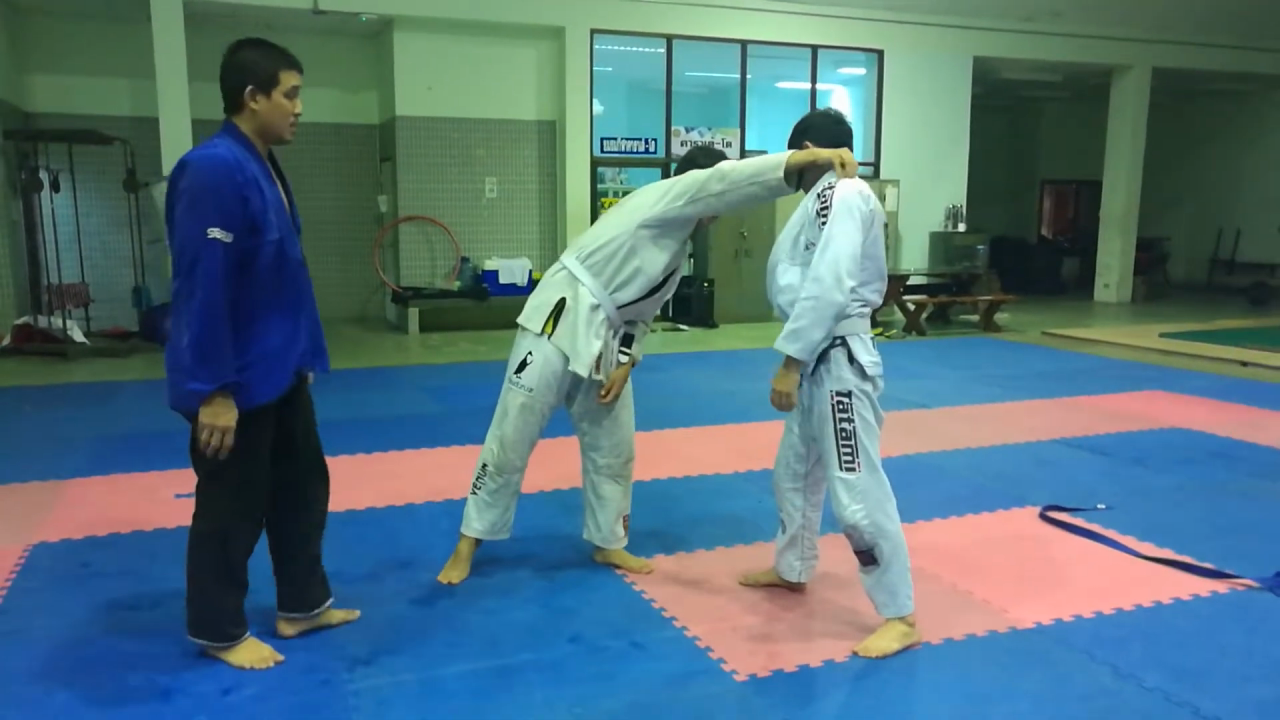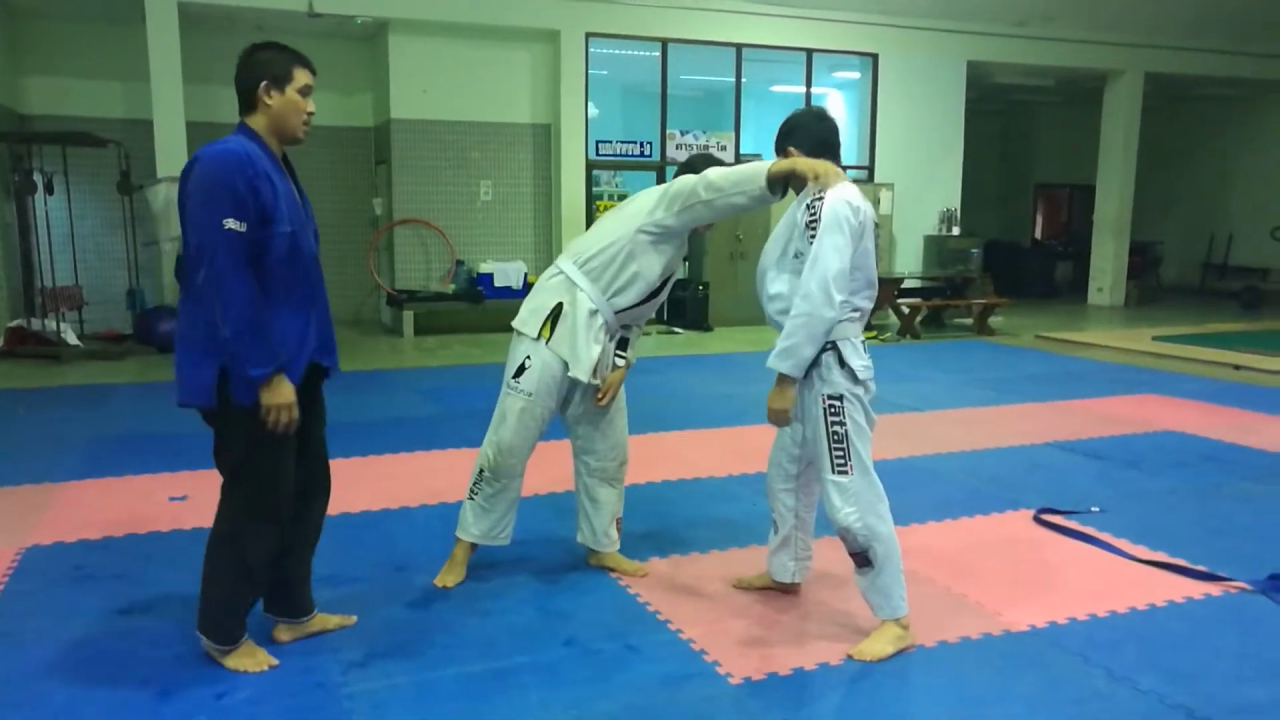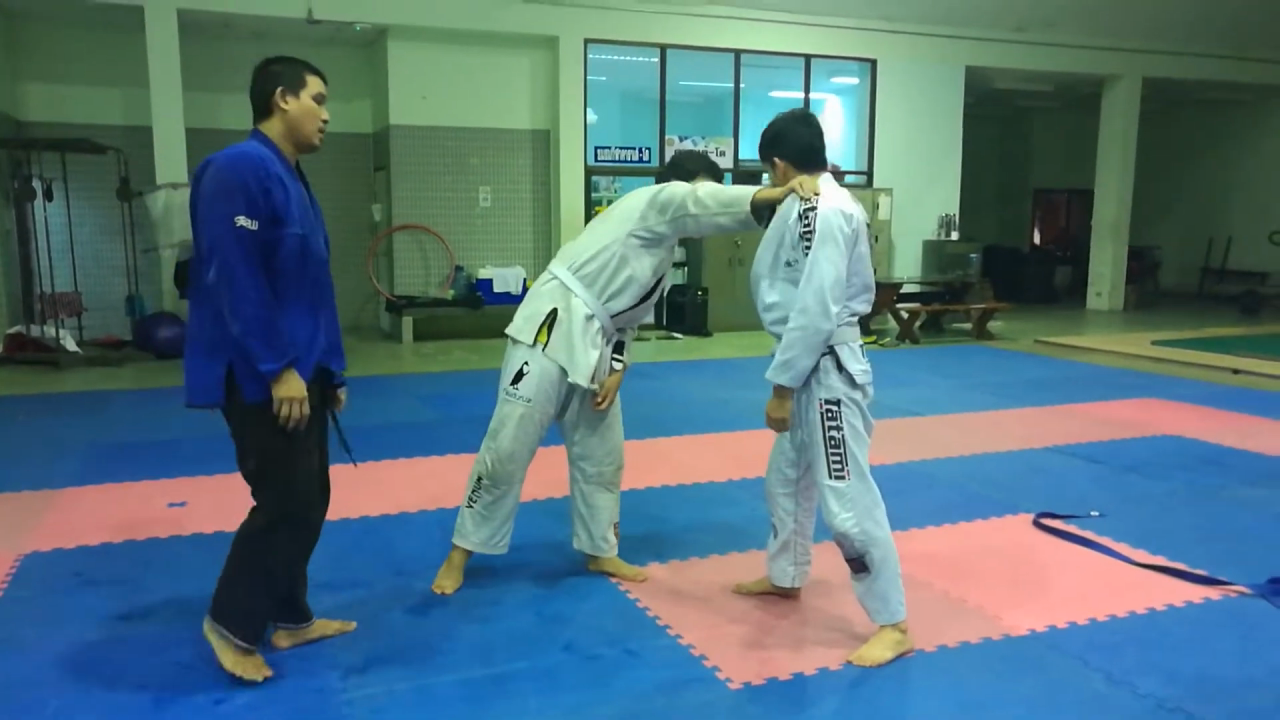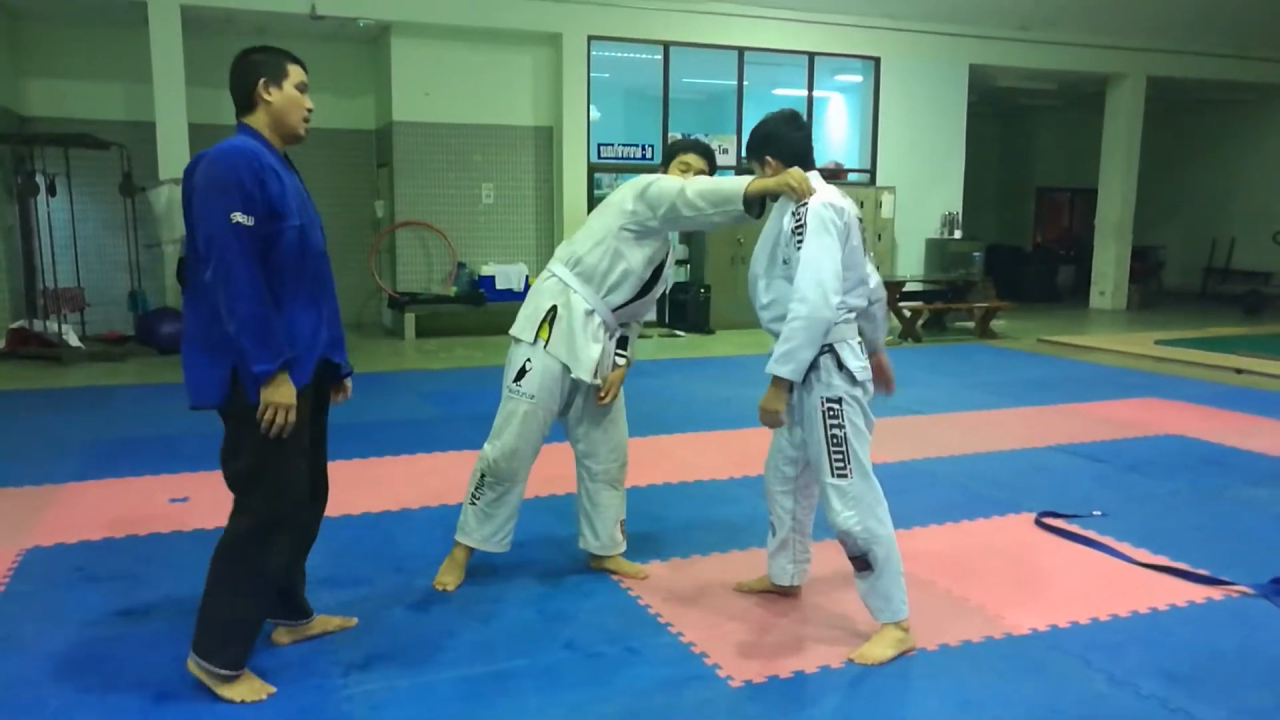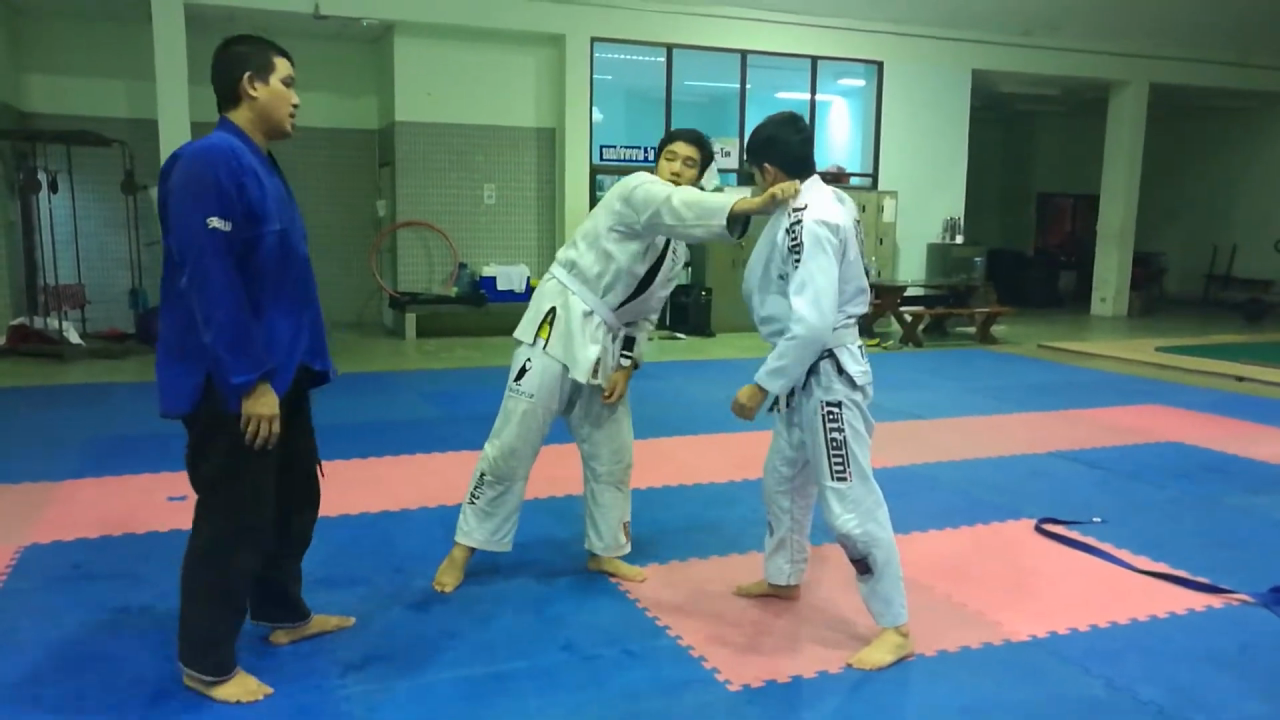
dt=0.3s
person 1, frame 1
left shoulder: (262, 166)
right shoulder: (214, 172)
right elbow: (202, 288)
left wrist: (295, 357)
right wrist: (213, 390)
left hip: (279, 366)
right hip: (236, 378)
left knee: (305, 482)
right knee: (234, 503)
left ankle: (301, 603)
right ankle: (218, 631)
person 1, frame 2
left shoulder: (277, 168)
right shoulder: (226, 166)
right elbow: (225, 283)
right wrist: (266, 373)
left hip: (292, 365)
right hip: (249, 375)
left knee: (306, 491)
right knee: (256, 501)
left ankle: (290, 611)
right ankle: (222, 631)
person 1, frame 3
left shoulder: (290, 178)
right shoulder: (240, 169)
right elbow: (236, 280)
left wrist: (324, 370)
right wrist: (278, 367)
left hip: (298, 368)
right hip: (260, 375)
left knee: (307, 499)
right knee: (288, 502)
left ankle: (288, 617)
right ankle: (233, 623)
person 1, frame 4
left shoulder: (274, 167)
right shoulder: (232, 164)
right elbow: (233, 278)
left wrist: (328, 362)
right wrist: (270, 371)
left hip: (298, 368)
right hip: (258, 376)
left knee: (303, 499)
right knee: (266, 510)
left ankle: (288, 614)
right ankle: (217, 655)
person 1, frame 5
left shoulder: (259, 166)
right shoulder: (209, 163)
right elbow: (210, 284)
right wrist: (249, 381)
left hip: (277, 372)
right hip: (233, 384)
left knee: (293, 500)
right knee: (234, 519)
left ankle: (284, 614)
right ankle: (206, 662)
person 2, frame 1
left shoulder: (843, 195)
right shoulder: (833, 197)
left elbow: (827, 289)
left wrist: (787, 362)
left hip: (840, 360)
right hip: (818, 358)
left knee: (857, 489)
right knee: (796, 470)
left ankle: (900, 616)
right ankle: (793, 568)
person 2, frame 2
left shoulder: (832, 204)
right shoulder: (825, 199)
left elbow: (817, 301)
left wrist: (783, 378)
left hip: (830, 365)
right hip: (813, 362)
left knee: (850, 493)
right knee: (789, 473)
left ankle: (895, 619)
right ankle: (786, 571)
person 2, frame 3
left shoulder: (824, 212)
right shoulder: (814, 205)
left elbow: (815, 313)
left wrist: (781, 387)
left hip: (828, 369)
right hip: (809, 367)
left knee: (846, 499)
right knee: (787, 478)
left ankle: (893, 624)
right ankle: (785, 576)
person 2, frame 4
left shoulder: (812, 208)
right shoulder: (821, 199)
left elbow: (814, 304)
right elbow: (869, 284)
left wrist: (777, 380)
right wrist: (876, 348)
left hip: (827, 367)
right hip: (809, 366)
left knee: (850, 498)
right knee: (786, 476)
left ankle: (895, 622)
right ankle: (785, 575)
person 2, frame 5
left shoulder: (808, 223)
right shoulder: (824, 199)
left elbow: (810, 323)
left wrist: (761, 385)
left hip: (828, 371)
right hip: (808, 371)
left knee: (850, 502)
right knee: (783, 477)
left ankle: (895, 627)
right ankle: (783, 577)
person 3, frame 1
left shoulder: (677, 246)
right shoulder: (663, 196)
right elbow: (728, 181)
left wrist: (624, 364)
right wrist: (812, 157)
left hip: (603, 341)
right hip: (559, 322)
left knee: (613, 447)
right knee: (512, 440)
left ankle: (607, 544)
right ankle: (467, 545)
person 3, frame 2
left shoulder: (672, 248)
right shoulder: (663, 201)
right elbow: (714, 189)
left wrist: (620, 367)
right wrist: (790, 166)
left hip: (599, 342)
right hip: (557, 324)
left knee: (605, 450)
right knee: (509, 443)
left ankle: (602, 547)
right ankle: (464, 548)
person 3, frame 3
left shoulder: (661, 250)
right shoulder: (652, 202)
right elbow: (701, 204)
left wrist: (616, 370)
right wrist: (780, 192)
left hip: (592, 347)
right hip: (551, 331)
left knee: (601, 456)
right knee: (507, 451)
left ankle: (600, 552)
right ankle: (460, 555)
person 3, frame 4
left shoulder: (666, 247)
right shoulder: (646, 191)
right elbow: (694, 199)
left wrist: (619, 365)
right wrist: (768, 185)
left hip: (598, 343)
right hip: (555, 326)
left knee: (606, 453)
right knee: (512, 446)
left ankle: (603, 549)
right ankle: (463, 550)
person 3, frame 5
left shoulder: (677, 248)
right shoulder: (637, 189)
right elbow: (677, 208)
left wrist: (625, 367)
right wrist: (756, 204)
left hip: (604, 344)
right hip: (558, 327)
left knee: (612, 455)
right knee: (512, 447)
left ankle: (604, 551)
right ankle: (462, 550)
